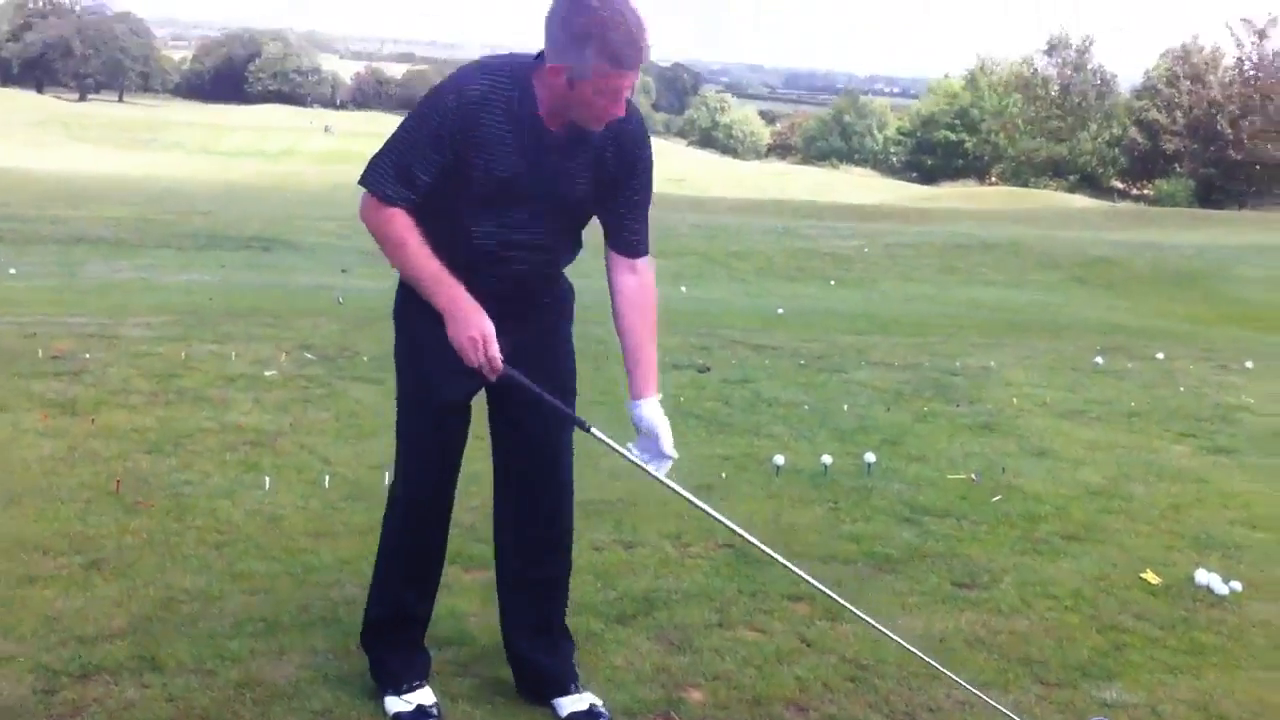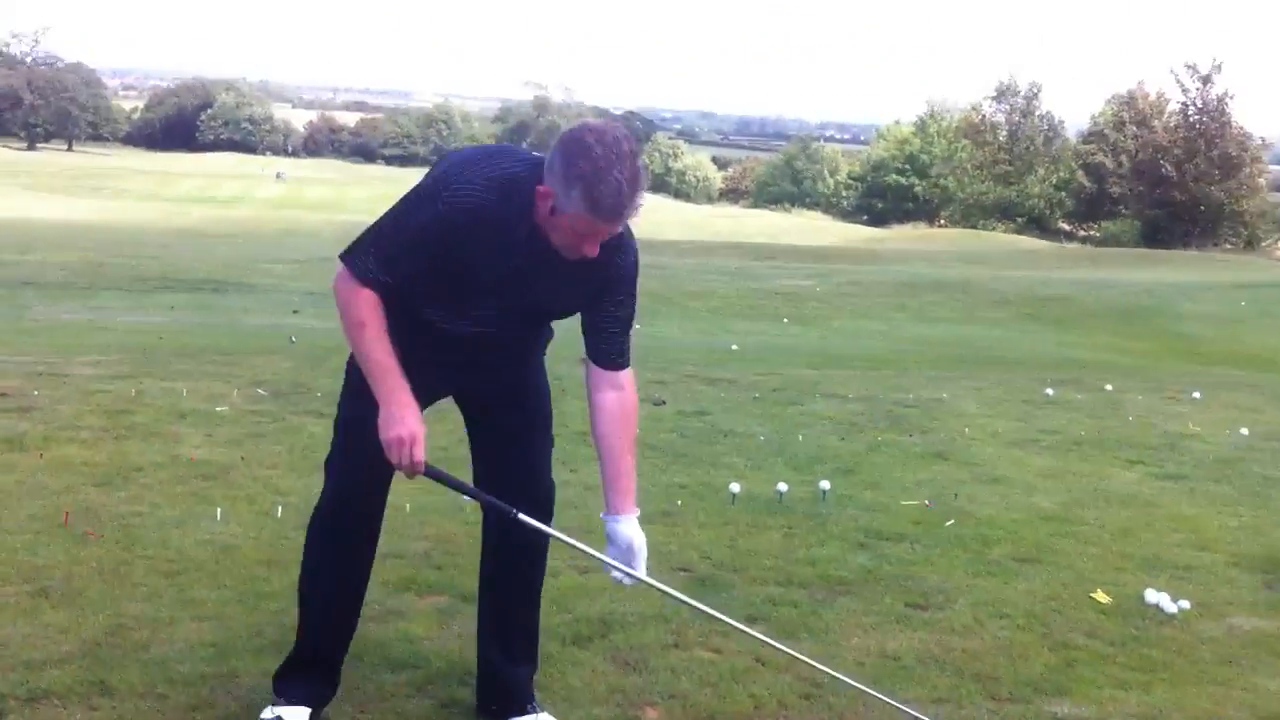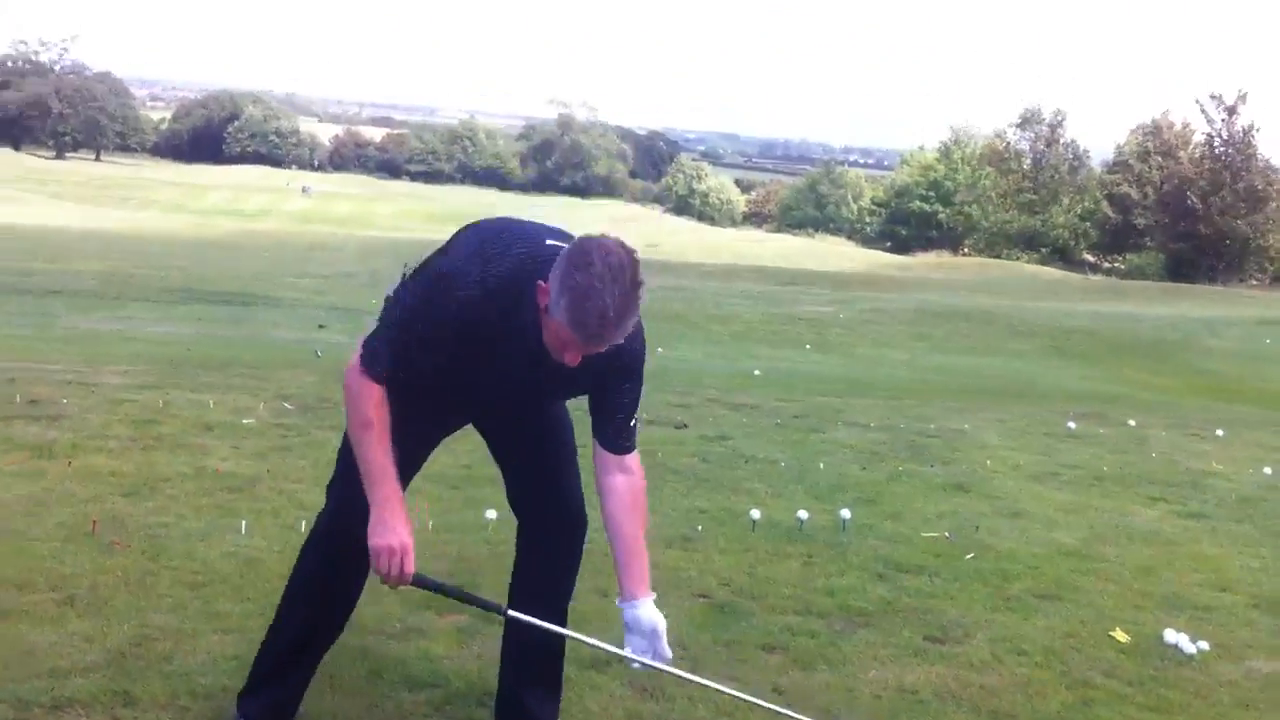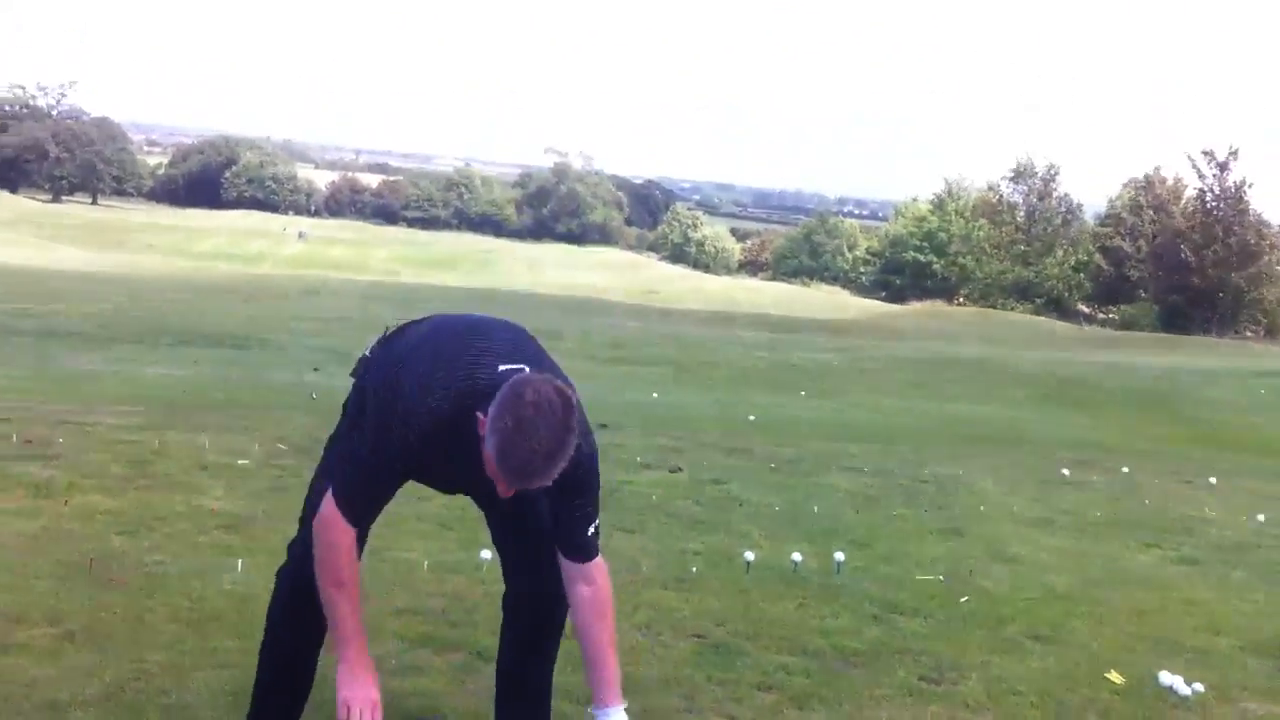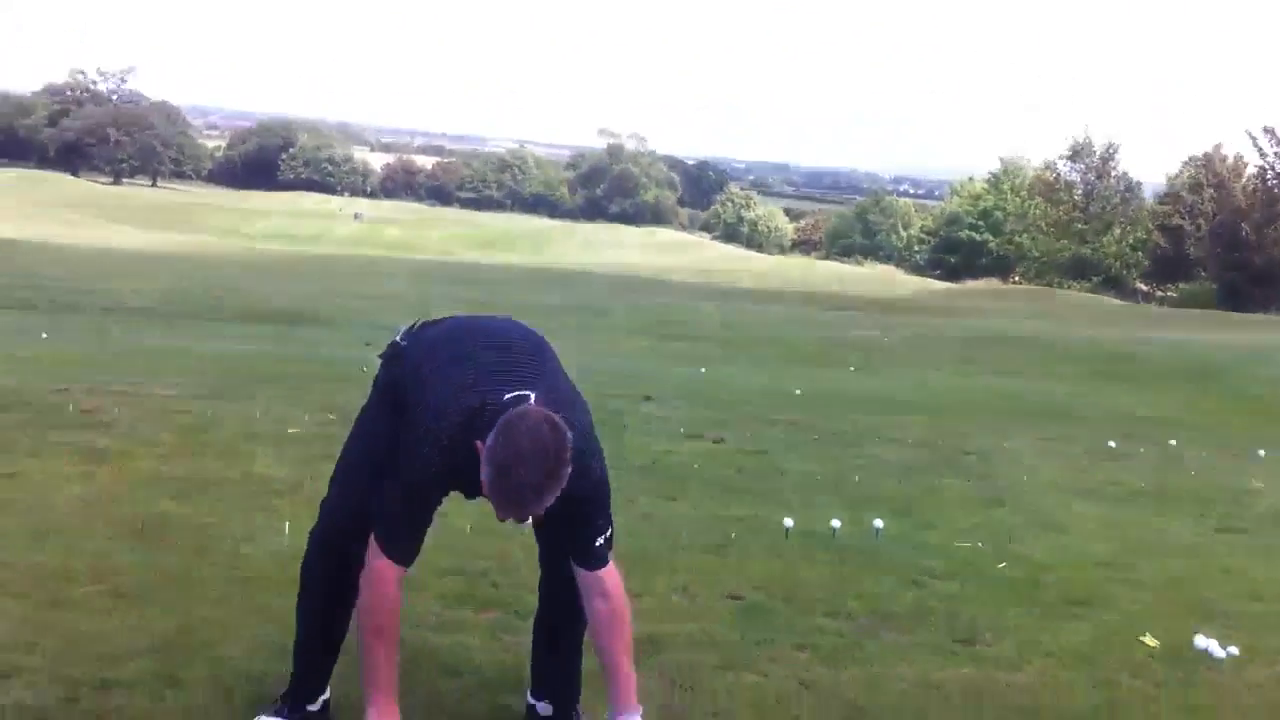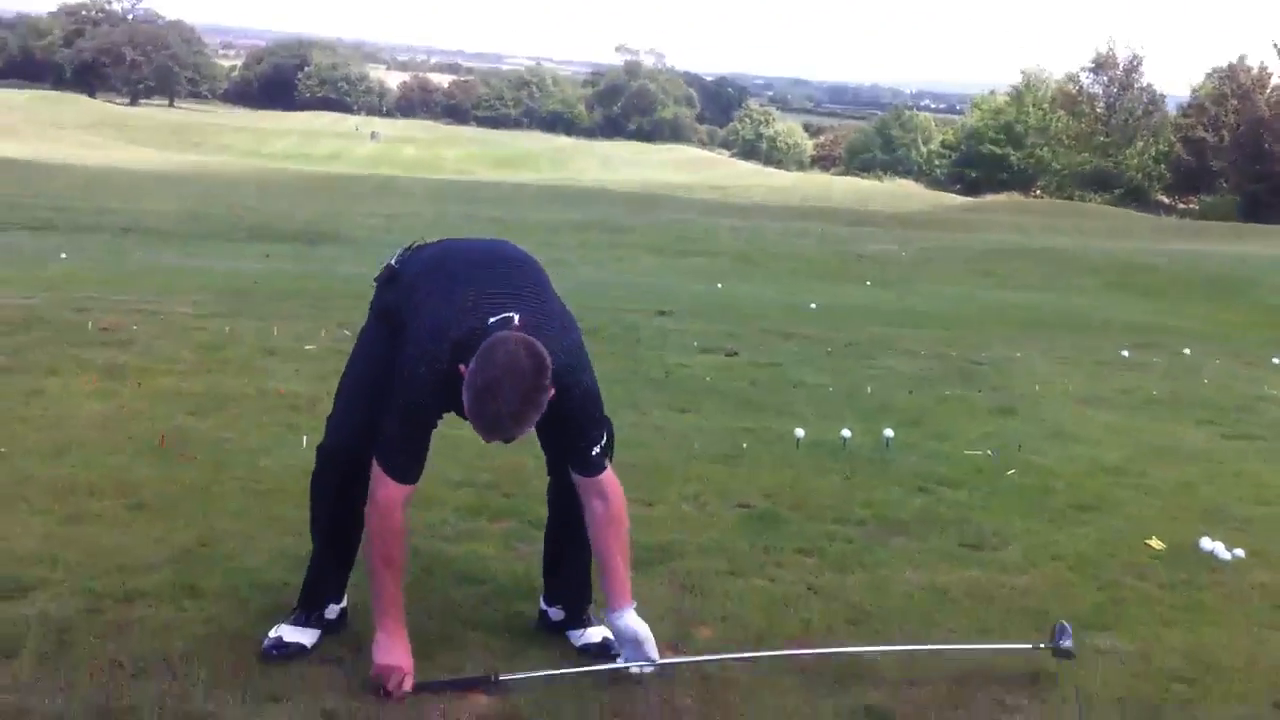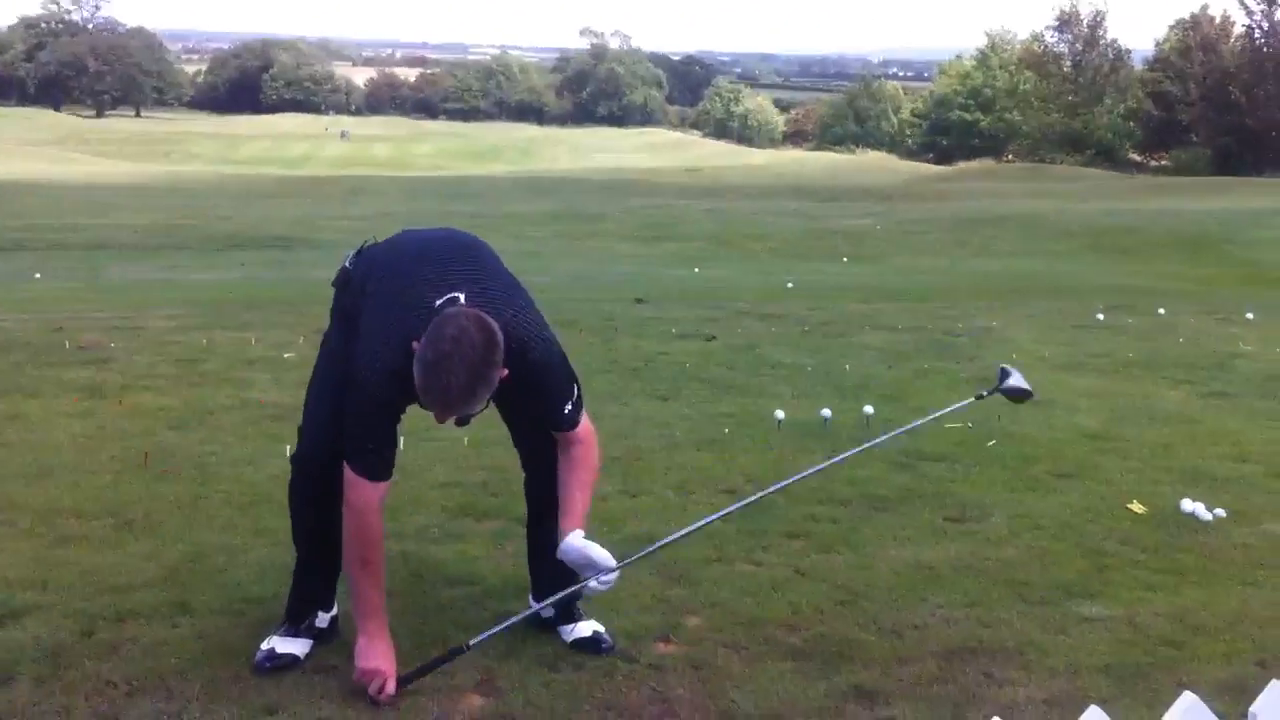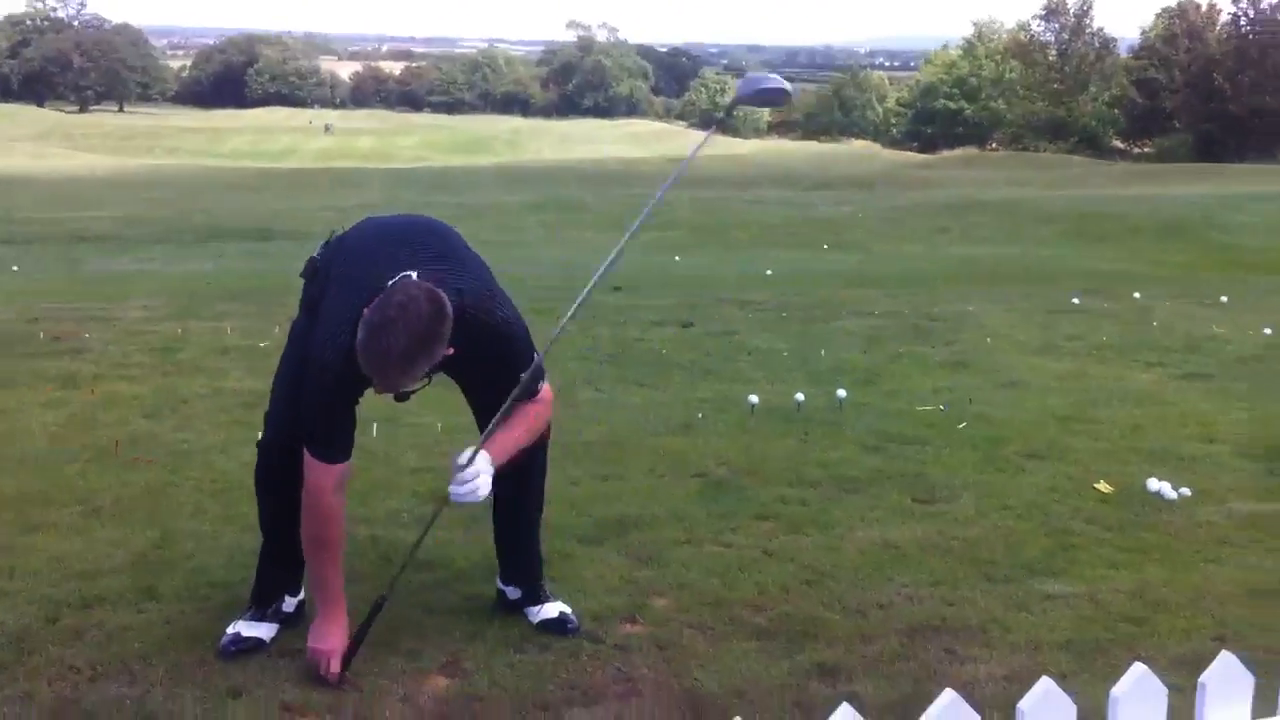
dt=0.2s
person 1, frame 1
left shoulder: (626, 135)
right shoulder: (469, 101)
left elbow: (631, 263)
right elbow: (380, 204)
left wrist: (646, 398)
right wrist: (457, 307)
left hip: (538, 309)
right hip: (442, 306)
left knee: (544, 483)
right knee: (425, 480)
right ankle: (398, 661)
person 1, frame 2
left shoulder: (614, 253)
right shoulder: (461, 191)
left elbow: (612, 381)
right elbow: (354, 281)
left wrist: (623, 515)
right wrist: (394, 400)
left hip: (508, 349)
right hip: (410, 336)
left knee: (527, 499)
right knee: (350, 497)
person 1, frame 3
left shoulder: (618, 341)
right shoulder: (467, 281)
left elbow: (620, 467)
right elbow: (365, 378)
left wrist: (637, 599)
right wrist: (388, 507)
left hip: (521, 389)
right hip: (421, 371)
left knee: (561, 523)
right knee: (346, 524)
person 1, frame 4
left shoulder: (572, 446)
right shoulder: (416, 415)
left elbow: (585, 576)
right elbow: (333, 523)
right wrist: (353, 664)
left knee: (541, 574)
right knee: (311, 564)
person 1, frame 5
left shoulder: (579, 461)
right shoulder: (436, 445)
left elbow: (600, 588)
right elbow: (381, 574)
left knee: (566, 552)
right knee: (340, 531)
person 1, frame 6
left shoulder: (570, 378)
right shoulder: (428, 371)
left elbow: (600, 493)
right elbow: (388, 501)
left wrist: (623, 611)
right wrist: (390, 632)
left knee: (573, 462)
right knee: (345, 451)
left ankle: (566, 606)
right ankle: (321, 604)
person 1, frame 7
left shoulder: (531, 348)
right shoulder: (383, 365)
left elbow: (576, 436)
right elbow: (363, 502)
left wrist: (573, 532)
right wrist: (373, 634)
left hip: (477, 293)
left knee: (548, 446)
right knee: (318, 457)
left ankle: (555, 603)
right ankle: (311, 612)
person 1, frame 8
left shoulder: (487, 319)
right shoulder: (336, 346)
left elbow: (538, 400)
right elbow: (324, 485)
left wrist: (490, 459)
right wrist: (330, 614)
left hip: (445, 276)
right hip: (339, 284)
left knee: (524, 428)
right knee: (284, 442)
left ankle: (521, 585)
right ankle: (278, 597)
